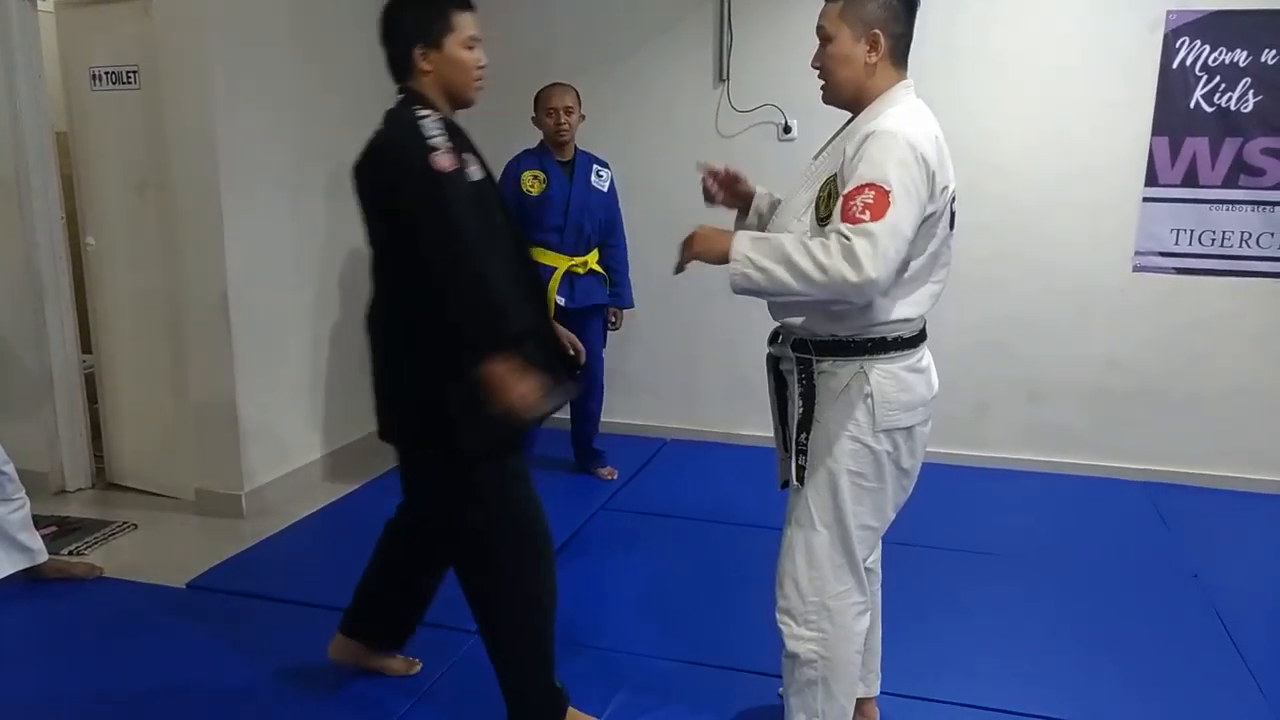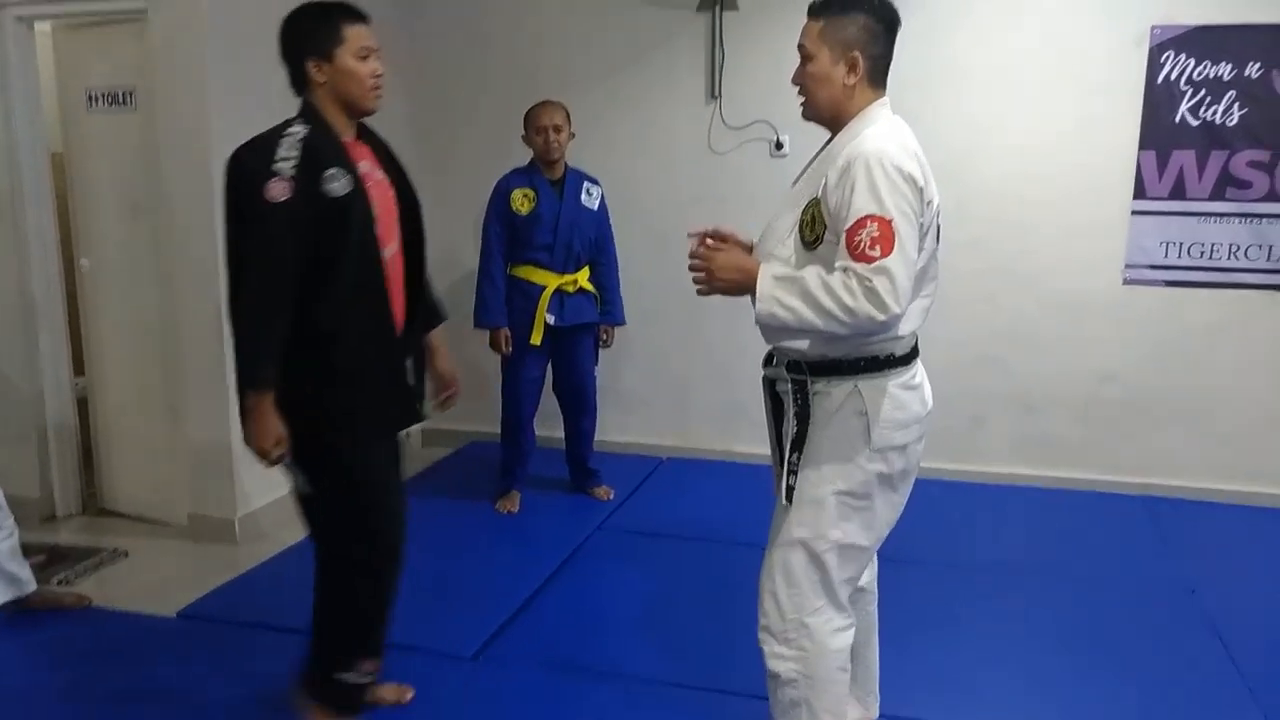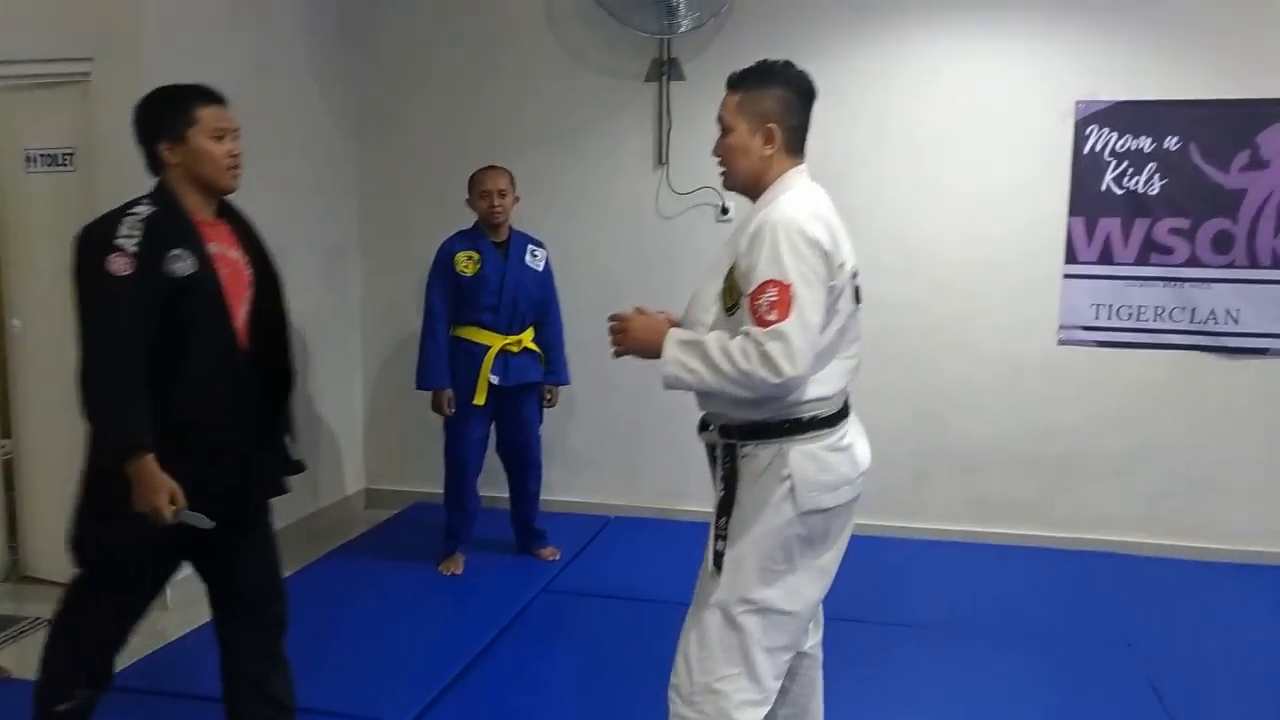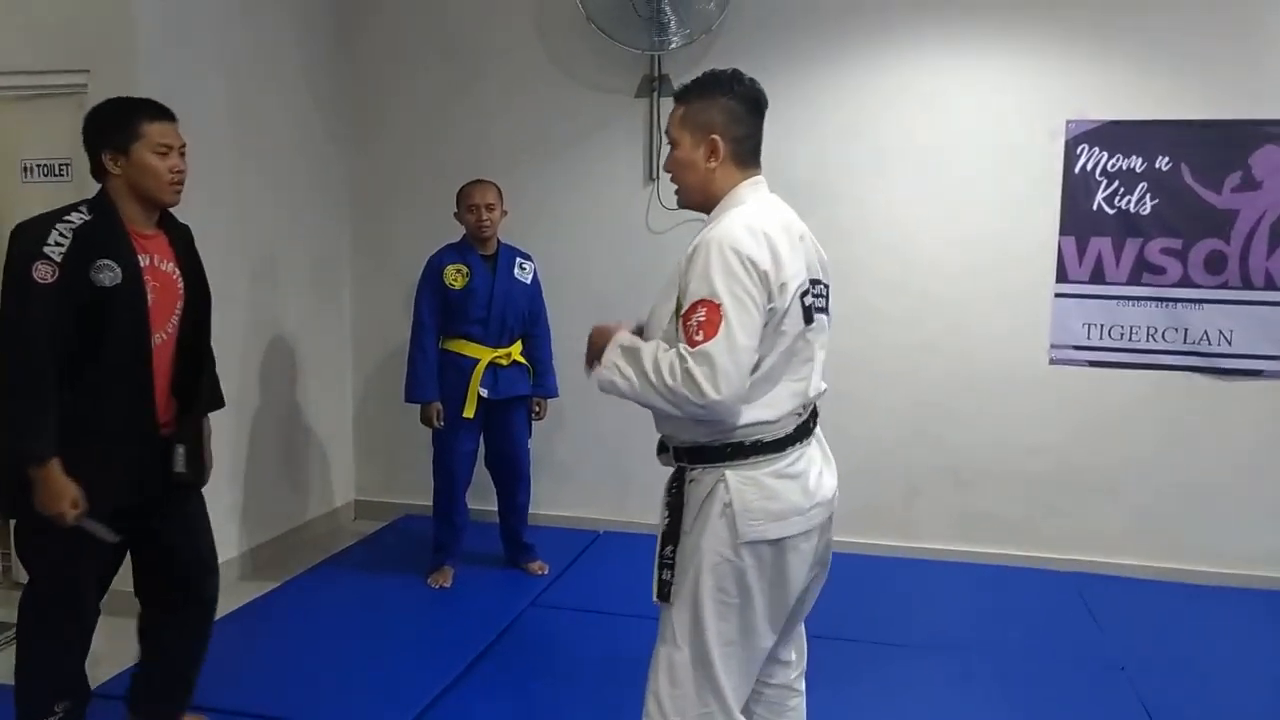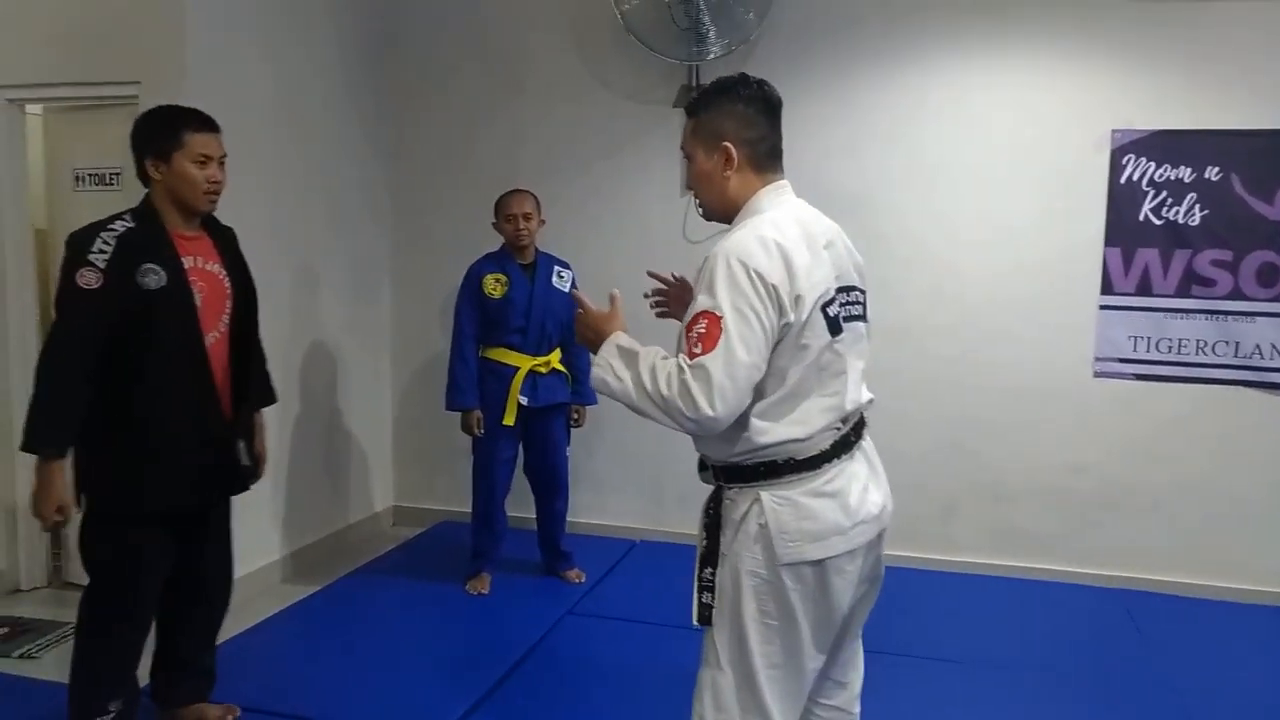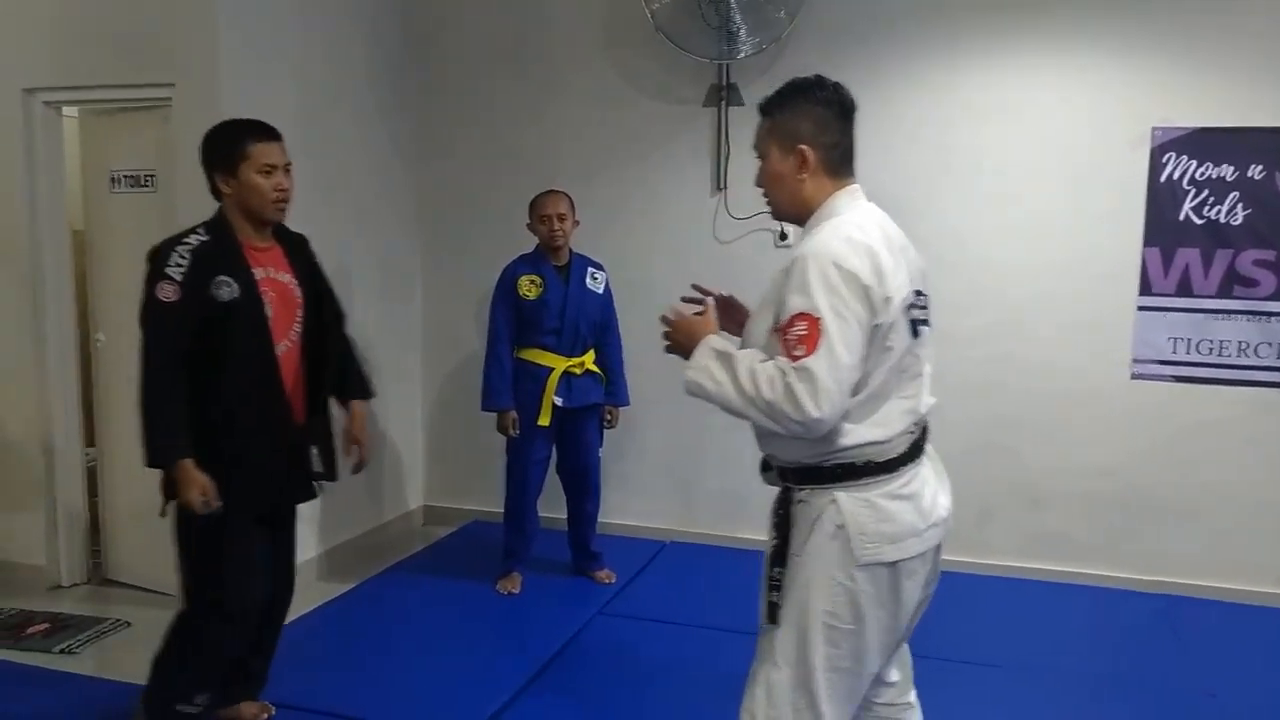
dt=0.3s
person 1, frame 1
left shoulder: (895, 137)
right shoulder: (872, 129)
left elbow: (858, 266)
left wrist: (732, 248)
right wrist: (751, 204)
left hip: (859, 385)
right hip: (844, 377)
left knee: (819, 577)
right knee: (846, 558)
person 1, frame 2
left shoulder: (875, 155)
right shoulder: (854, 148)
left elbow: (874, 298)
left wrist: (756, 282)
right wrist: (755, 258)
left hip: (854, 405)
right hip: (841, 398)
left knee: (800, 600)
right knee: (840, 579)
person 1, frame 3
left shoulder: (786, 224)
right shoulder: (788, 214)
left elbow: (773, 361)
left wrist: (666, 344)
right wrist: (680, 328)
left hip: (786, 467)
right hip: (796, 457)
right knee: (786, 639)
person 1, frame 4
left shoulder: (727, 240)
right shoulder: (788, 229)
left elbow: (702, 386)
left wrist: (617, 346)
right wrist: (664, 324)
left hip: (743, 495)
right hip: (796, 477)
person 1, frame 5
left shoulder: (744, 253)
right shoulder: (826, 236)
left elbow: (705, 400)
left wrist: (611, 346)
right wrist: (705, 311)
left hip: (784, 514)
right hip: (847, 490)
person 1, frame 6
left shoulder: (827, 254)
right shoulder: (875, 233)
left elbow: (806, 401)
left wrist: (707, 352)
right wrist: (753, 327)
left hip: (851, 516)
right hip: (891, 498)
person 2, frame 1
left shoulder: (420, 136)
right shoulder: (419, 140)
left elbow: (480, 248)
right elbow: (450, 261)
left wrist: (541, 325)
right wrist: (497, 363)
left hip: (437, 374)
right hip: (447, 383)
left knee: (433, 518)
right knee: (512, 542)
left ankle: (366, 634)
person 2, frame 2
left shoulder: (371, 152)
right shoulder: (280, 158)
right elbow: (262, 290)
left wrist: (431, 340)
right wrist: (260, 399)
left hip: (370, 380)
right hip: (321, 392)
left knee: (372, 536)
right knee: (365, 538)
person 2, frame 3
left shoulder: (236, 230)
right shoulder: (128, 237)
right elbow: (112, 364)
left wrist: (265, 441)
right wrist: (141, 466)
left hip: (230, 459)
right hip: (162, 467)
left knee: (256, 599)
right knee: (107, 598)
person 2, frame 4
left shoulder: (178, 240)
right shoulder: (58, 240)
left wrist: (199, 429)
left hip: (161, 457)
right hip: (80, 463)
left knee: (190, 582)
right knee: (63, 602)
person 2, frame 5
left shoulder: (221, 242)
right shoulder: (110, 248)
right elbow: (69, 359)
left wrist: (254, 421)
right wrist: (52, 462)
left hip: (210, 454)
right hip: (137, 462)
left knee: (205, 586)
right knee: (123, 598)
person 2, frame 6
left shoulder: (296, 252)
right shoulder: (187, 260)
left elbow: (327, 333)
right elbow: (163, 369)
left wrist: (355, 402)
right wrist: (180, 463)
left hip: (287, 456)
right hip: (220, 464)
left knee: (269, 590)
right knee: (228, 598)
person 3, frame 1
left shoulder: (599, 172)
right shoulder: (520, 169)
left elbow: (613, 242)
left wrist: (617, 296)
left hip: (586, 294)
left knee: (589, 380)
left ankle: (589, 455)
person 3, frame 2
left shoulder: (589, 190)
right shoulder: (510, 187)
left elbow: (605, 257)
right elbow: (493, 259)
left wrist: (609, 315)
right wrist: (495, 319)
left hip: (578, 310)
right hip: (526, 310)
left knee: (581, 397)
right knee: (519, 401)
left ankle: (585, 475)
right ankle: (511, 484)
person 3, frame 3
left shoulder: (534, 252)
right shoulder: (454, 250)
left elbow: (549, 319)
right elbow: (437, 321)
left wrist: (553, 375)
right wrist: (438, 381)
left hip: (522, 370)
right hip: (470, 370)
left knee: (526, 458)
right knee: (463, 461)
left ankle: (531, 536)
right ankle: (455, 546)
person 3, frame 4
left shoulder: (522, 265)
right shoulder: (443, 263)
left elbow: (538, 331)
right elbow: (425, 334)
left wrist: (541, 387)
right wrist: (426, 394)
left hip: (511, 383)
right hip: (458, 382)
left knee: (515, 471)
right knee: (452, 473)
left ankle: (520, 550)
right ankle: (444, 558)
person 3, frame 5
left shoulder: (560, 273)
right shoulder: (482, 273)
left elbow: (575, 340)
right elbow: (465, 342)
left wrist: (580, 395)
right wrist: (467, 402)
left hip: (549, 391)
right hip: (498, 390)
left knee: (553, 479)
right knee: (491, 481)
left ankle: (557, 558)
right ankle: (482, 566)
person 3, frame 6
left shoulder: (594, 275)
right shoulder: (517, 274)
left elbow: (609, 340)
right elbow: (500, 343)
left wrist: (613, 396)
right wrist: (502, 402)
left hip: (583, 393)
right hip: (532, 391)
left knee: (585, 480)
right knee: (523, 481)
left ankle: (587, 558)
right ankle: (513, 565)
